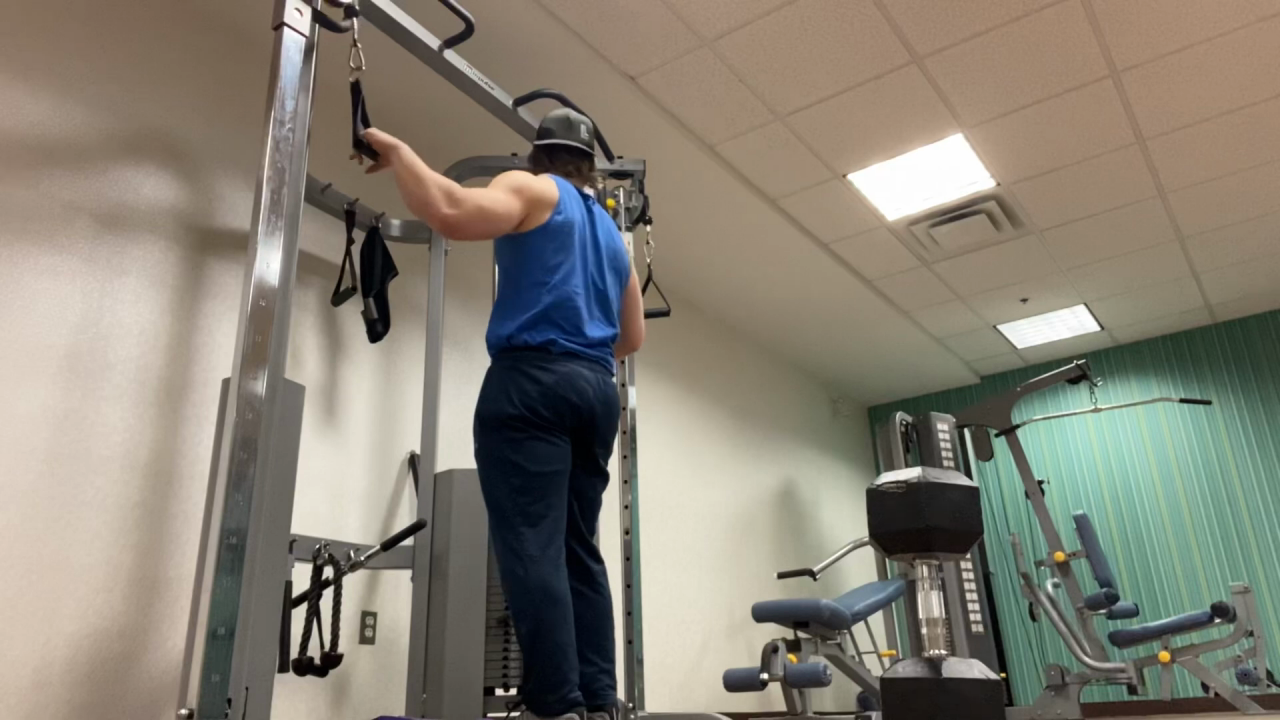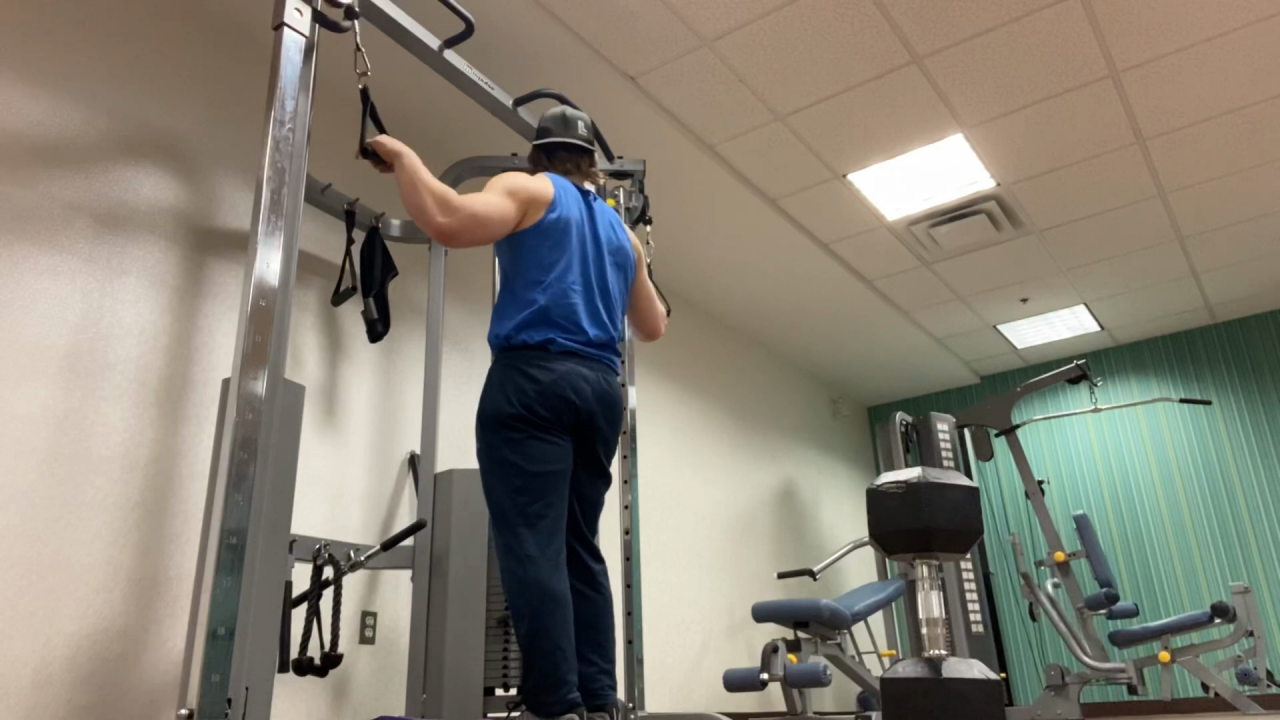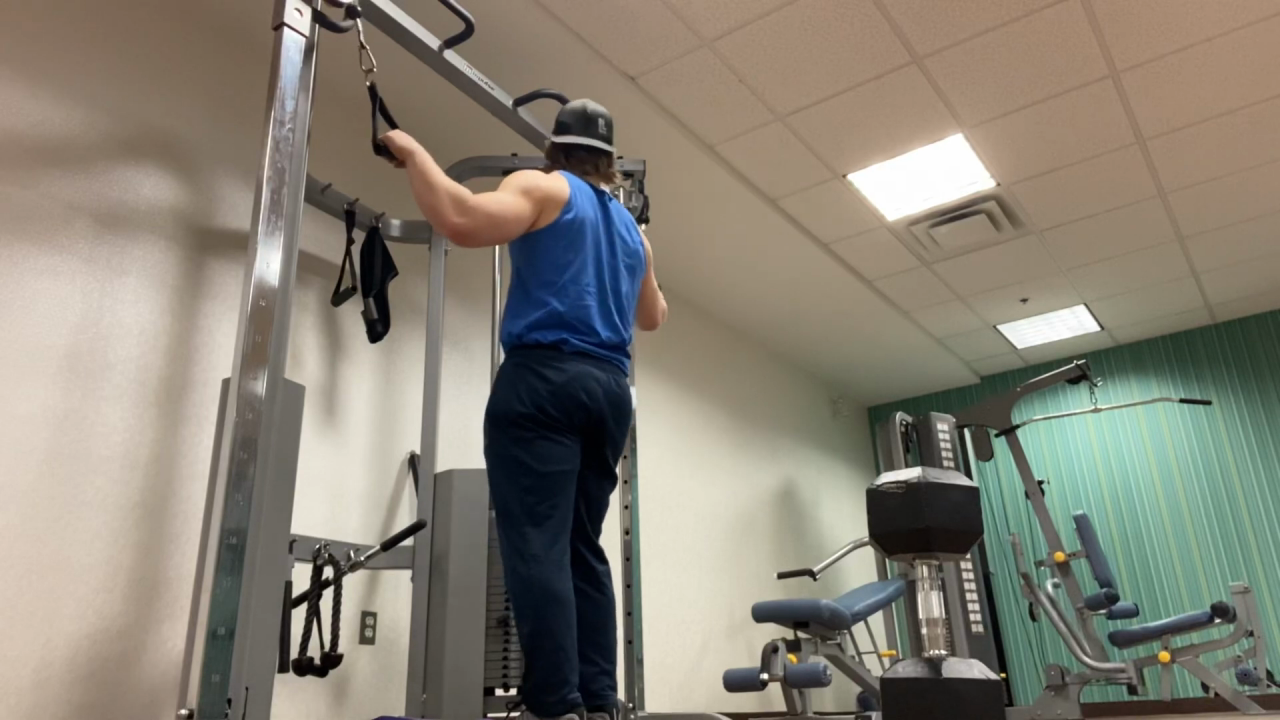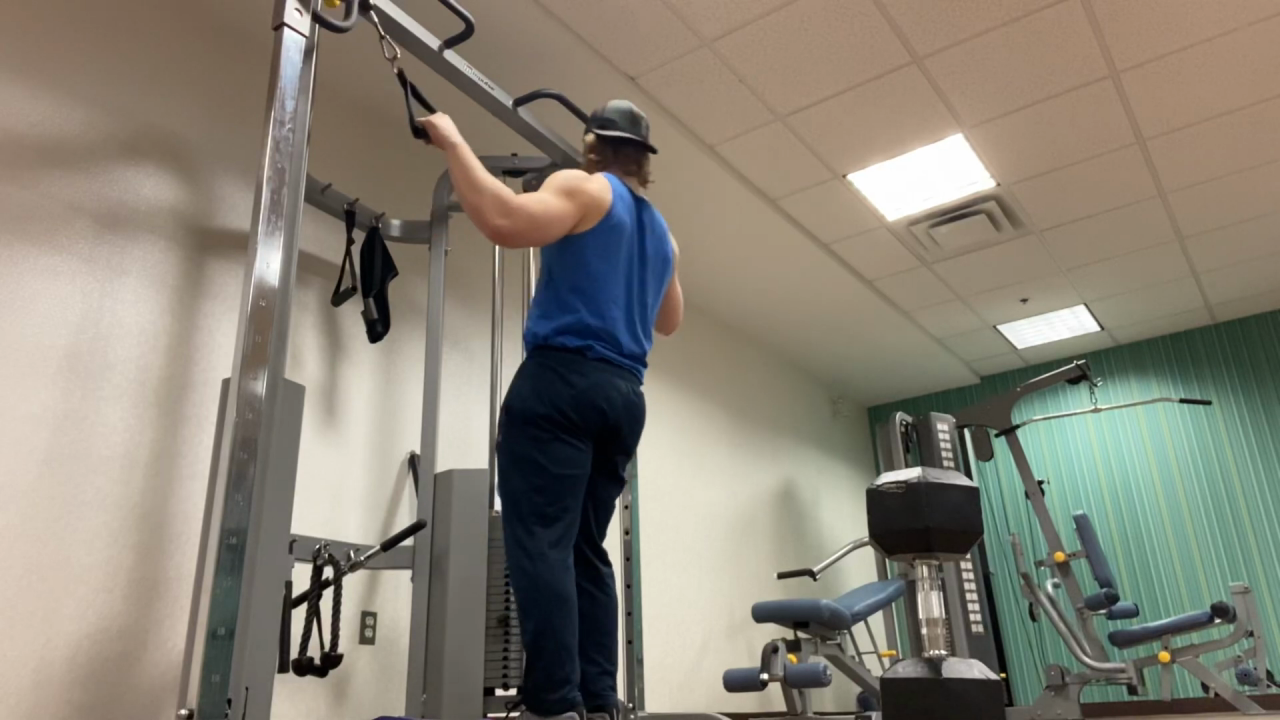
dt=0.3s
person 1, frame 1
left shoulder: (530, 189)
right shoulder: (611, 231)
left elbow: (452, 211)
right elbow: (632, 337)
left wrist: (395, 149)
left hip: (531, 383)
right hip: (596, 391)
left knee: (531, 547)
right knee: (577, 550)
person 1, frame 2
left shoulder: (528, 190)
right shoulder: (621, 230)
left elbow: (448, 221)
right elbow: (653, 326)
left wrist: (402, 156)
right wrist: (641, 287)
left hip: (534, 381)
right hip: (601, 391)
left knee: (533, 548)
right knee: (578, 551)
person 1, frame 3
left shoulder: (543, 188)
right shoulder: (631, 229)
left elbow: (462, 220)
right elbow: (653, 316)
left wrist: (413, 153)
left hip: (543, 381)
right hip: (610, 391)
left knee: (537, 547)
right knee: (581, 550)
person 1, frame 4
left shoulder: (585, 189)
right shoulder: (662, 233)
left elbow: (504, 221)
right elbow: (669, 320)
left wrist: (452, 141)
left hip: (561, 381)
right hip: (623, 397)
left knee: (538, 541)
right knee: (582, 549)
